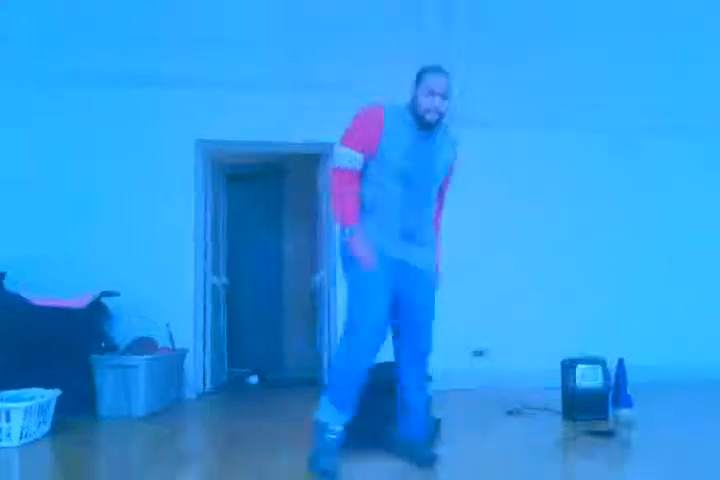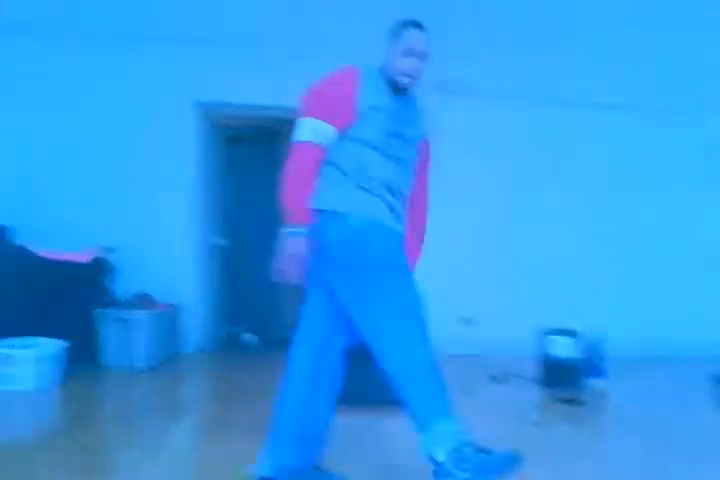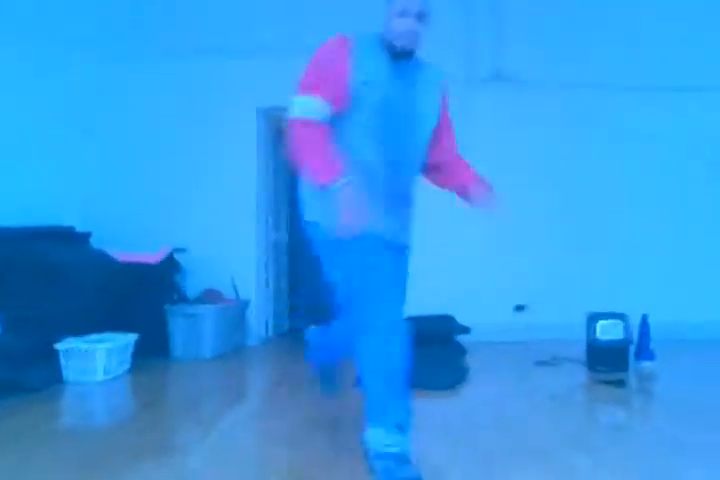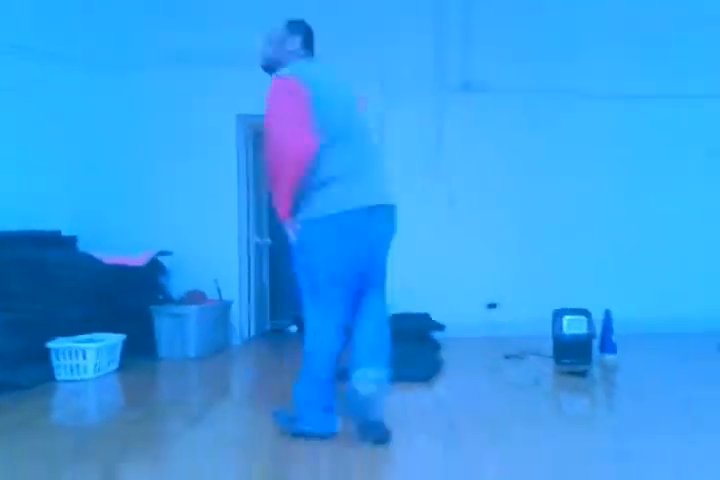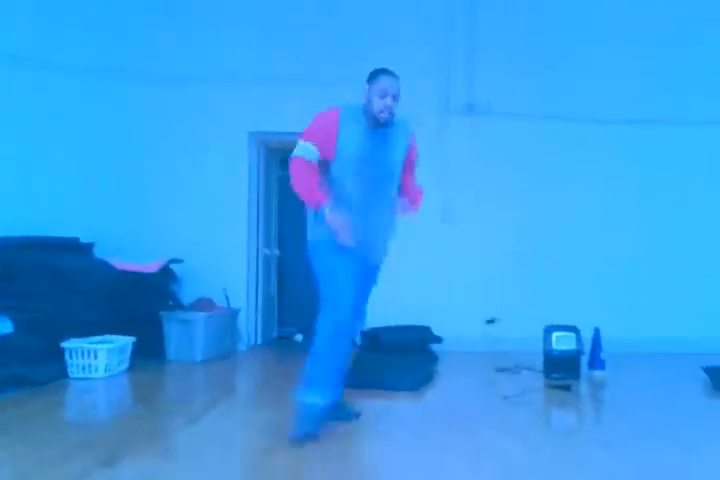
dt=0.2s
person 1, frame 1
left shoulder: (447, 146)
right shoulder: (380, 120)
right elbow: (342, 175)
left wrist: (432, 254)
right wrist: (355, 231)
left hip: (417, 262)
right hip: (374, 251)
left knee: (416, 353)
right knee: (364, 334)
left ankle: (411, 435)
right ankle: (330, 428)
person 1, frame 2
left shoulder: (416, 124)
right shoulder: (349, 85)
left elbow: (413, 201)
right elbow: (307, 151)
left wrist: (406, 262)
right wrist: (296, 229)
left hip: (368, 230)
right hip: (348, 222)
left knee: (325, 338)
right knee: (396, 324)
person 1, frame 3
left shoulder: (430, 82)
right shoulder: (343, 54)
left elbow: (439, 159)
right elbow: (305, 125)
left wrist: (472, 187)
right wrist: (337, 186)
left hip: (386, 225)
right hip: (344, 220)
left knee: (377, 320)
right knee: (378, 326)
person 1, frame 4
left shoulder: (287, 85)
right shoulder: (329, 84)
left elbow: (292, 153)
left wrist: (286, 212)
left hip: (328, 216)
right hip: (372, 210)
left knee: (326, 317)
right knee: (371, 305)
left ankle: (314, 416)
right ankle: (367, 395)
person 1, frame 5
left shoulder: (403, 136)
right shoulder: (336, 120)
left elbow: (404, 181)
right elbow: (301, 165)
left wrist: (411, 197)
right wrist: (327, 208)
left hip: (370, 243)
right hip: (333, 239)
left knee: (346, 318)
right knee: (339, 311)
left ankle: (326, 399)
right ankle: (313, 401)
